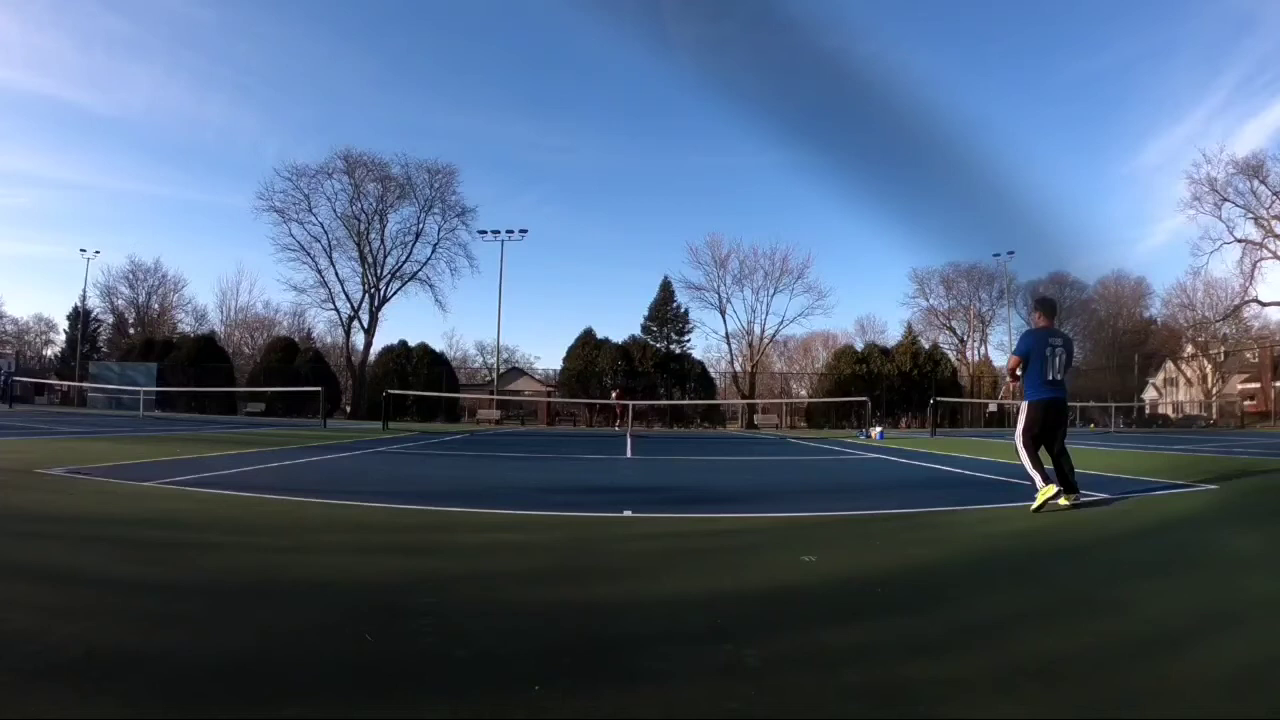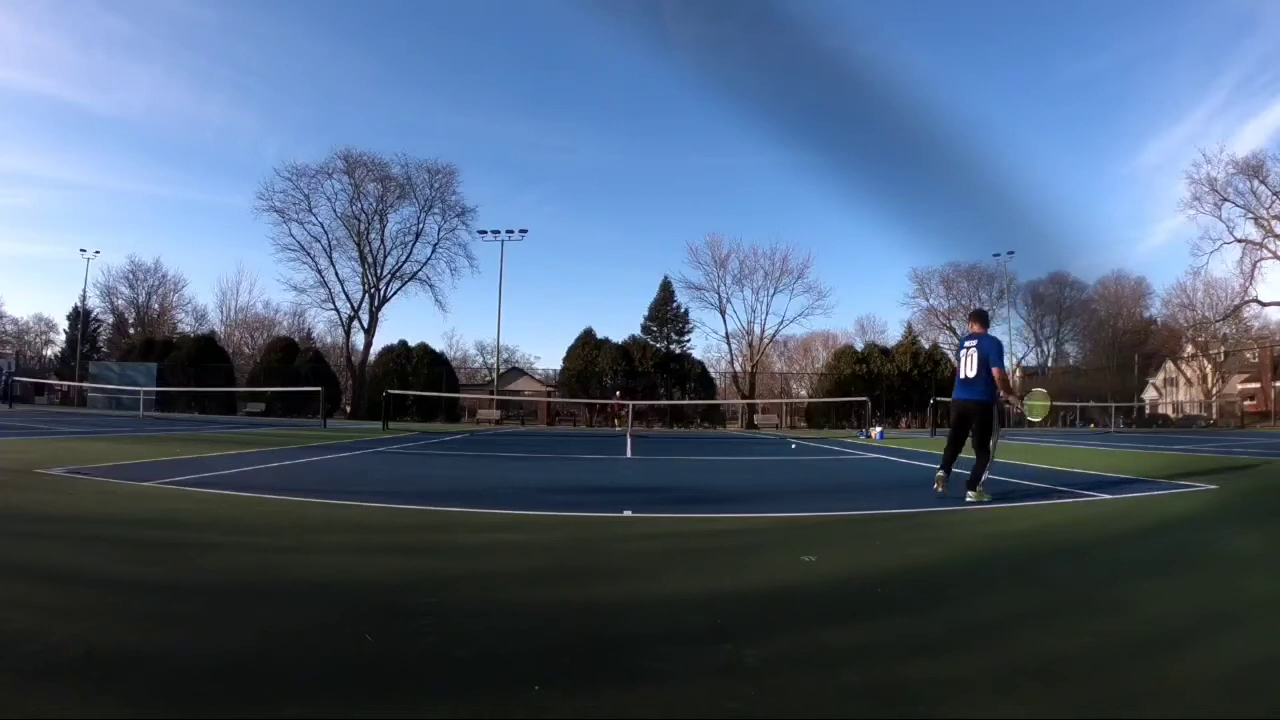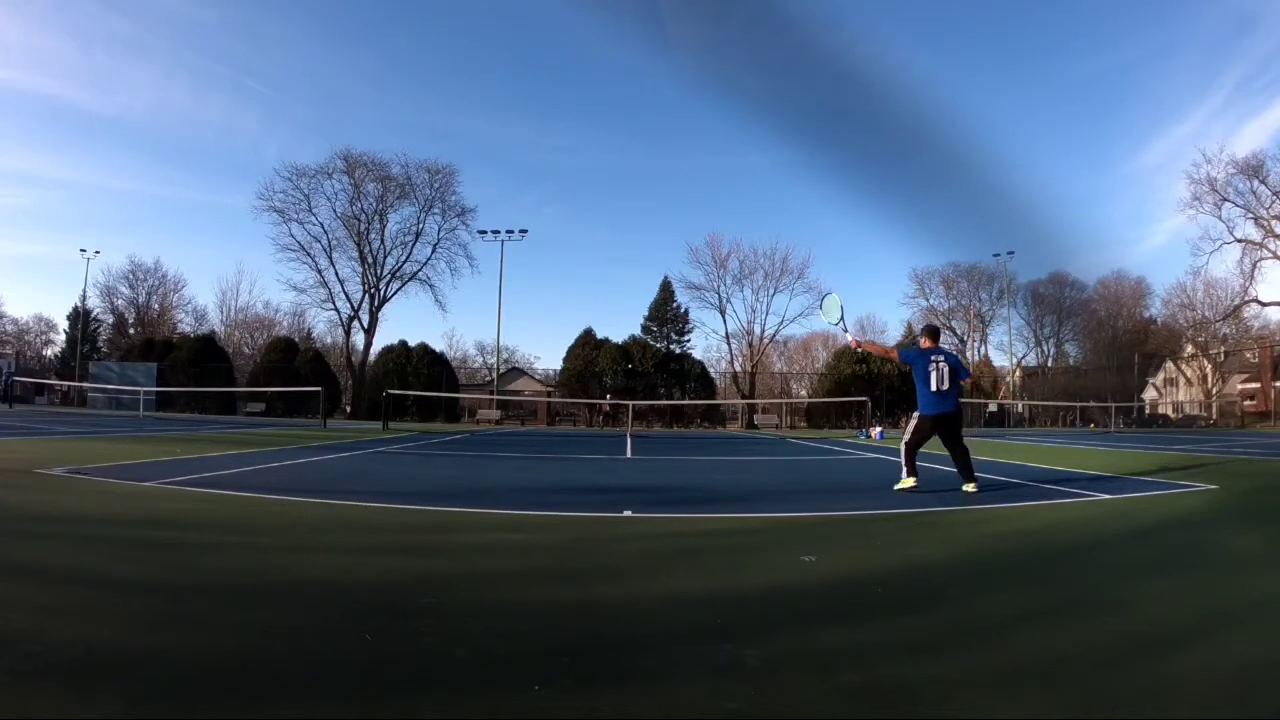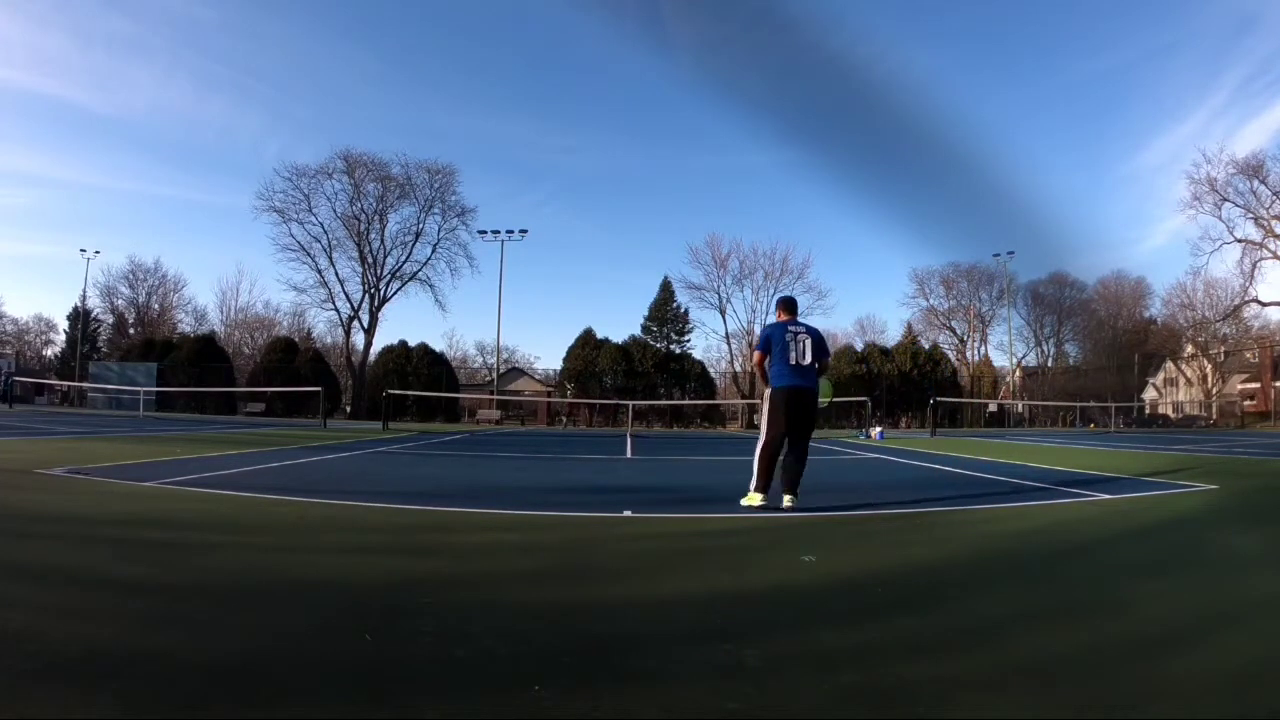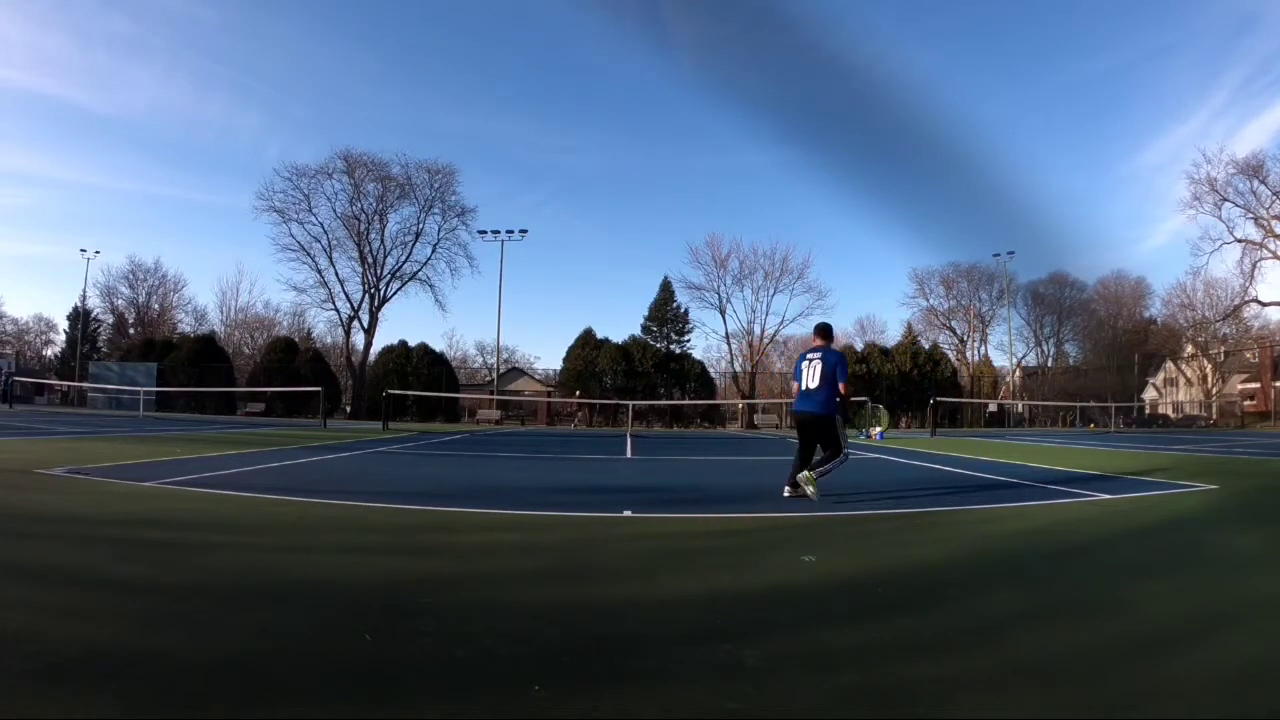
dt=1s
person 1, frame 1
left shoulder: (1031, 336)
right shoulder: (1066, 341)
left elbow: (1013, 365)
left wrist: (1013, 376)
left hip: (1036, 401)
right hip: (1059, 401)
left knee: (1025, 447)
right knee: (1058, 449)
left ankle: (1046, 485)
right ankle: (1070, 493)
person 1, frame 2
left shoulder: (963, 343)
right shoulder: (992, 342)
right elbow: (998, 374)
right wrist: (1010, 394)
left hip: (959, 400)
right hip: (982, 402)
left knee: (953, 443)
right knee: (984, 448)
left ankle: (942, 472)
right ankle: (974, 489)
person 1, frame 3
left shoulder: (917, 355)
right shoulder: (952, 358)
left elbow: (888, 353)
right elbow: (968, 382)
left wrist: (860, 345)
left hip: (928, 414)
right hip: (952, 413)
left knee: (909, 445)
right knee: (958, 448)
left ankle: (909, 478)
right ankle: (970, 481)
person 1, frame 4
left shoulder: (771, 330)
right shoulder: (813, 333)
left elbow: (757, 361)
right elbow: (824, 366)
left wrist: (766, 382)
left hip: (782, 392)
right hip: (809, 394)
left knee: (769, 444)
right knee: (798, 448)
left ankle: (759, 493)
right ankle: (790, 494)
person 1, frame 5
left shoulder: (802, 357)
right shoulder: (837, 357)
right elbow: (843, 389)
right wrist: (842, 408)
left hip: (800, 411)
right hip: (825, 412)
left knee: (805, 450)
right knee: (837, 453)
left ankle: (791, 487)
right ankle: (809, 475)
